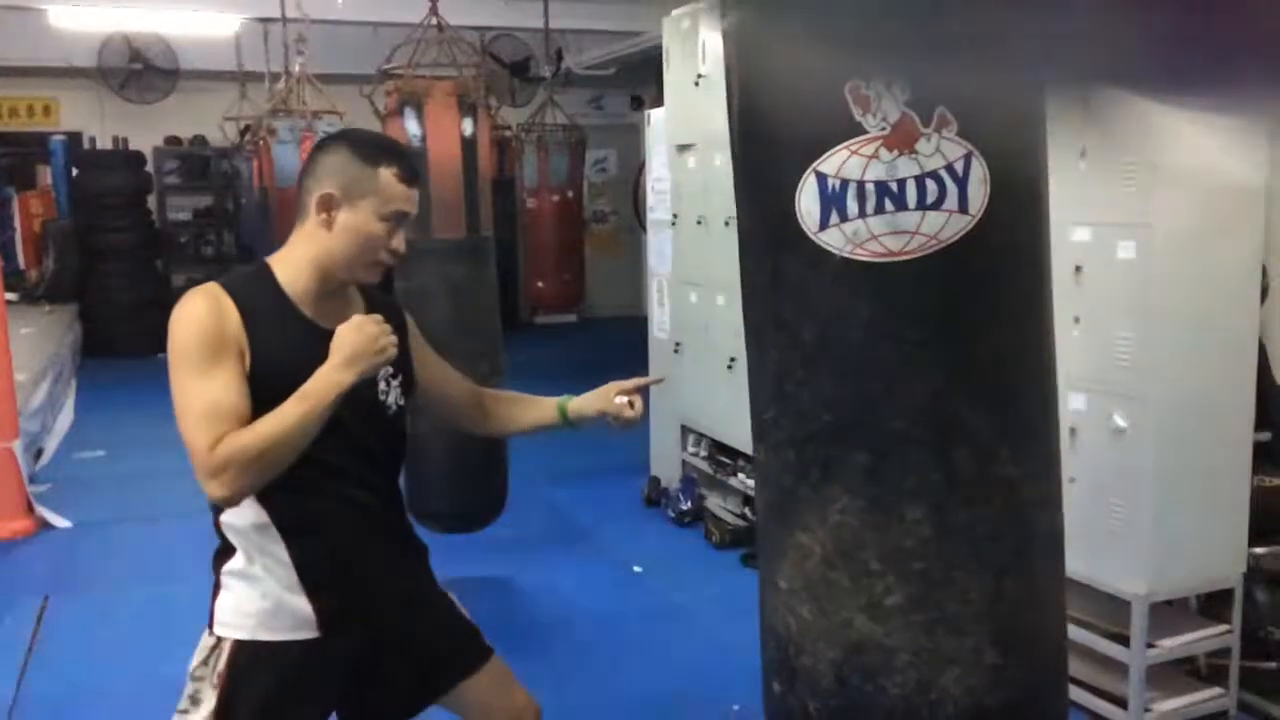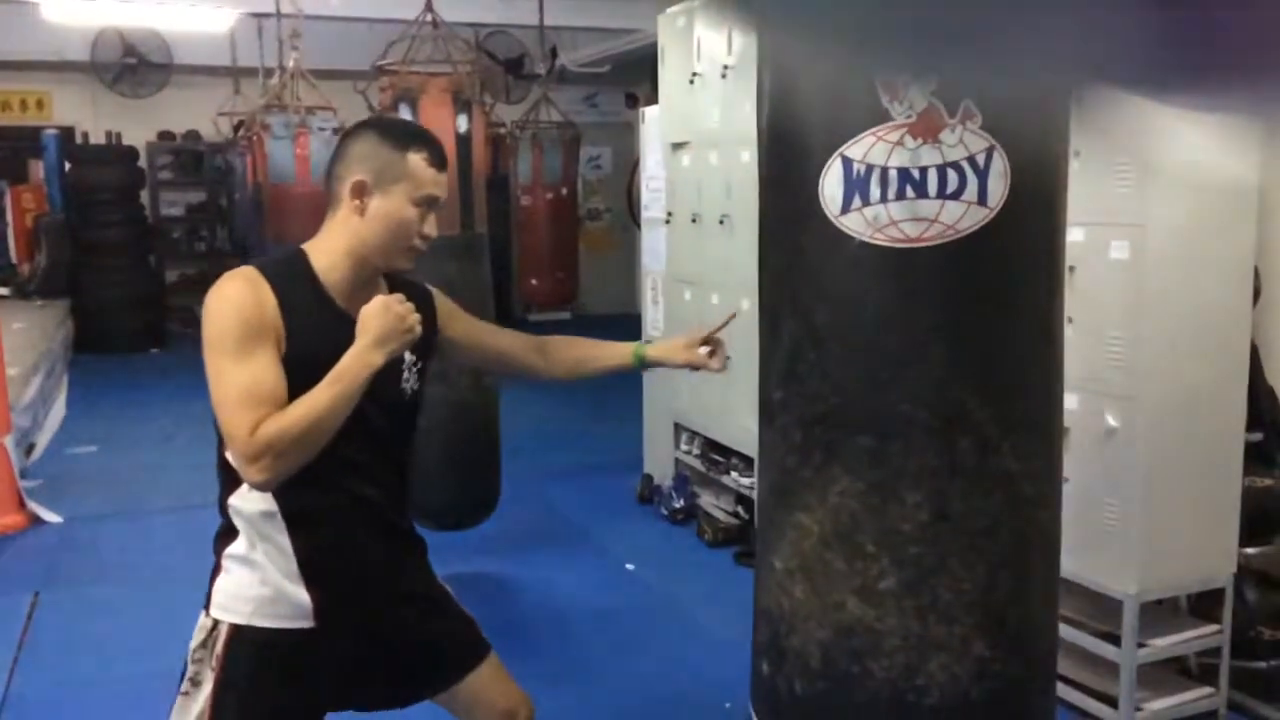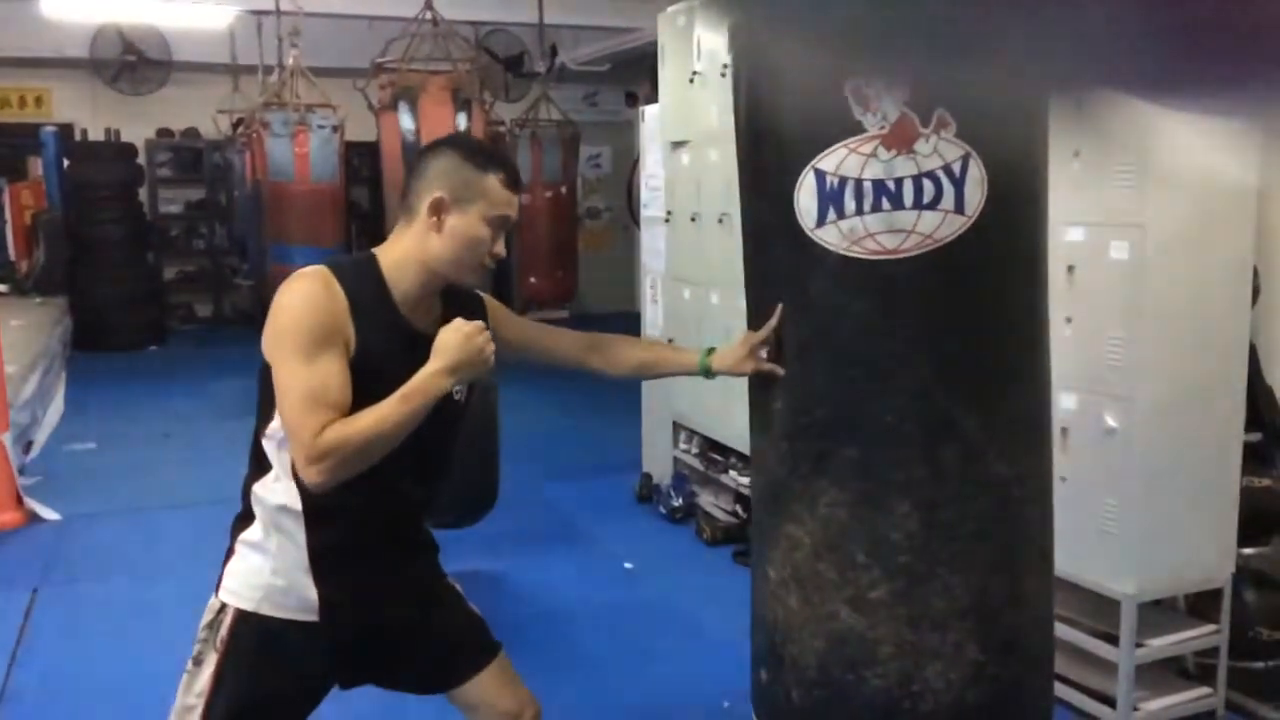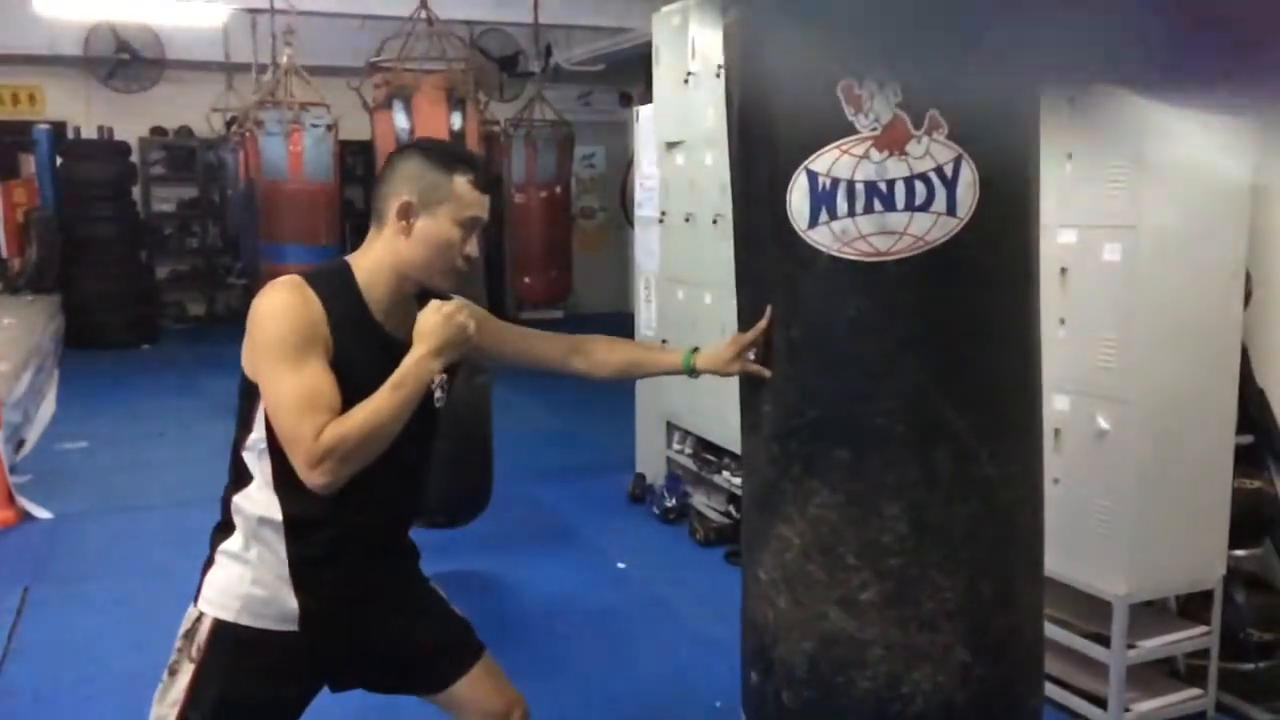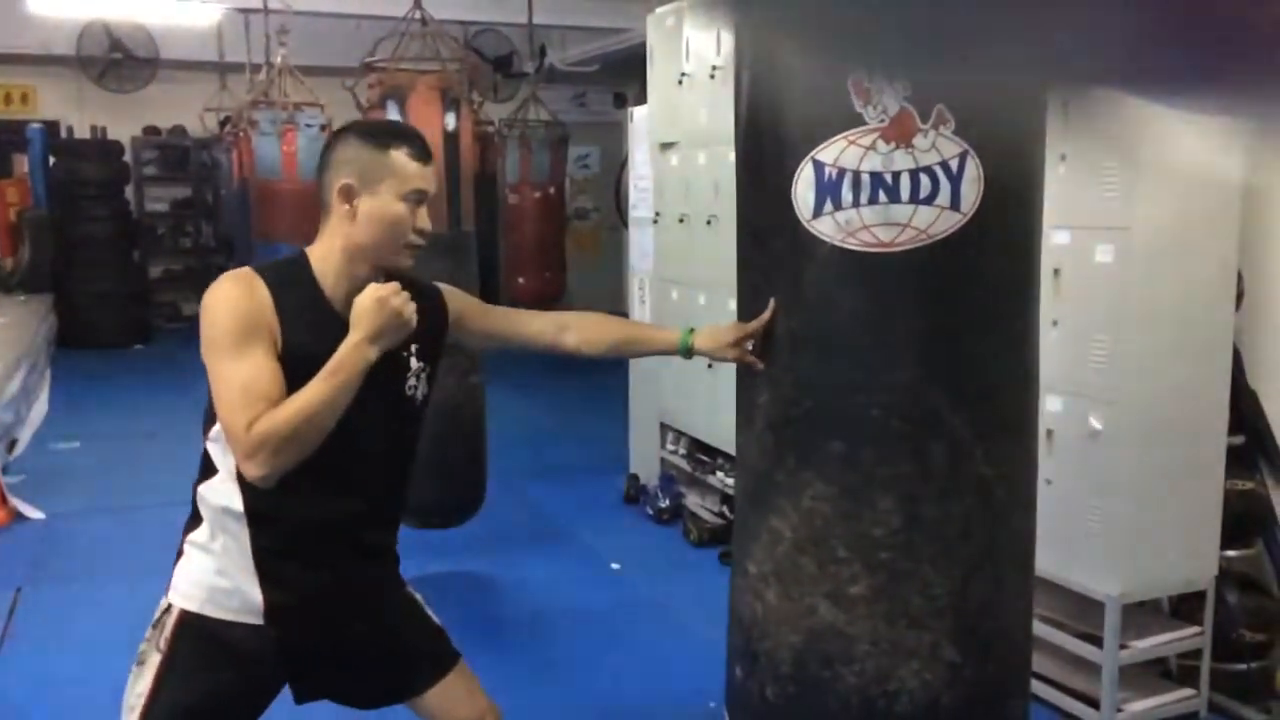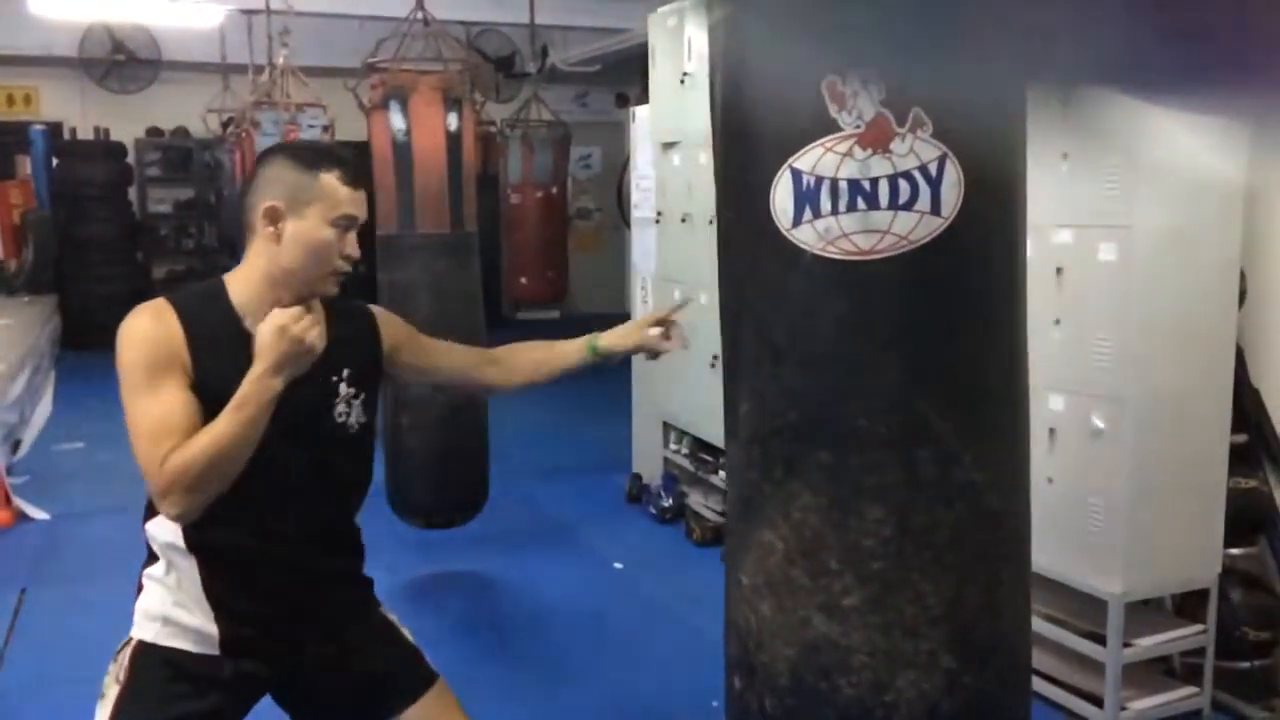
dt=0.7s
person 1, frame 1
left shoulder: (386, 320)
right shoulder: (214, 313)
left elbow: (475, 407)
right elbow: (223, 477)
left wrist: (577, 407)
right wrist: (339, 371)
left hip: (392, 583)
right hip: (275, 614)
person 1, frame 2
left shoulder: (417, 304)
right shoulder: (249, 297)
left elbow: (534, 354)
right elbow: (261, 460)
left wrist: (651, 352)
right wrist: (368, 353)
left hip: (390, 576)
right hip: (273, 603)
person 1, frame 3
left shoulder: (469, 312)
right shoulder: (317, 297)
left elbow: (593, 350)
right elbow: (319, 462)
left wrist: (712, 360)
right wrist: (441, 373)
left hip: (400, 567)
right hip: (285, 587)
person 1, frame 4
left shoulder: (445, 314)
right shoulder: (292, 307)
left elbow: (572, 353)
right elbow: (322, 464)
left wrist: (696, 360)
right wrist: (426, 358)
left hip: (382, 575)
right hip: (266, 594)
person 1, frame 5
left shoulder: (429, 307)
right shoulder: (244, 298)
left elbow: (566, 330)
right elbow: (262, 457)
left wrist: (694, 341)
right wrist: (364, 343)
left hip: (360, 582)
right hip: (235, 594)
person 1, frame 6
left shoulder: (365, 330)
right shoulder: (161, 329)
left elbow: (489, 368)
right elbow: (179, 493)
left wrist: (607, 342)
right wrist: (270, 374)
left hip: (332, 608)
right hip: (196, 626)
